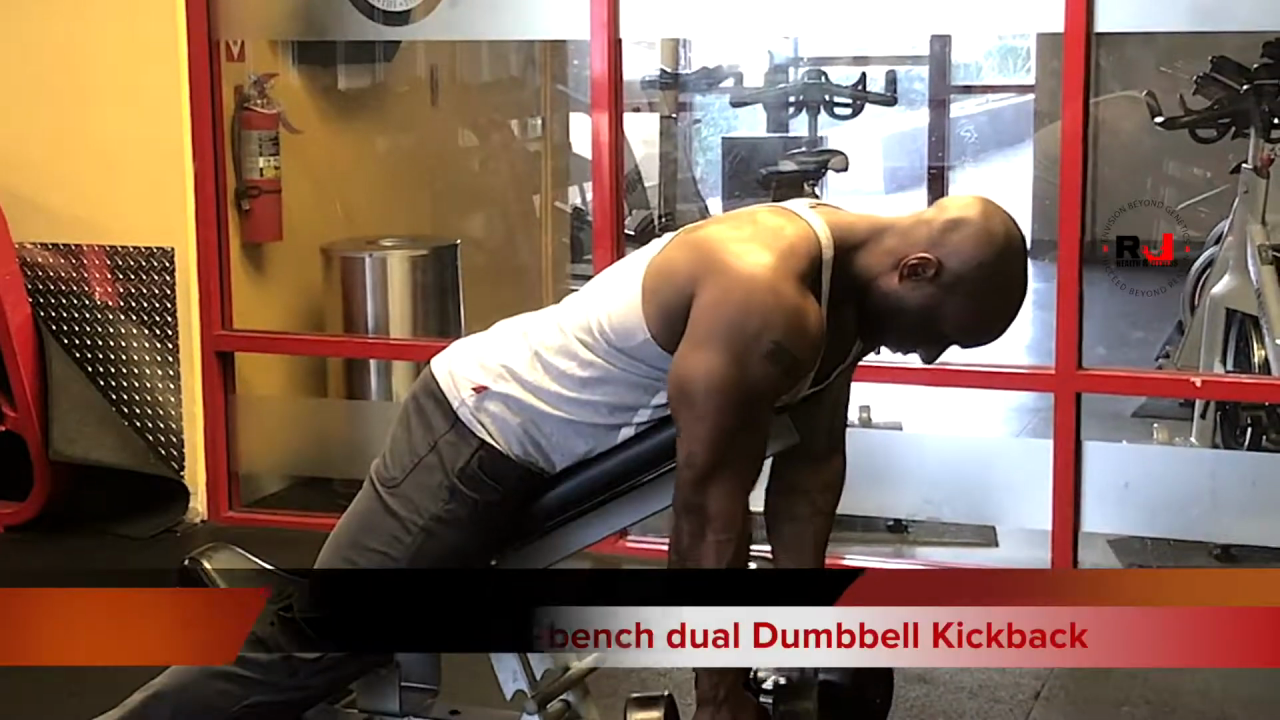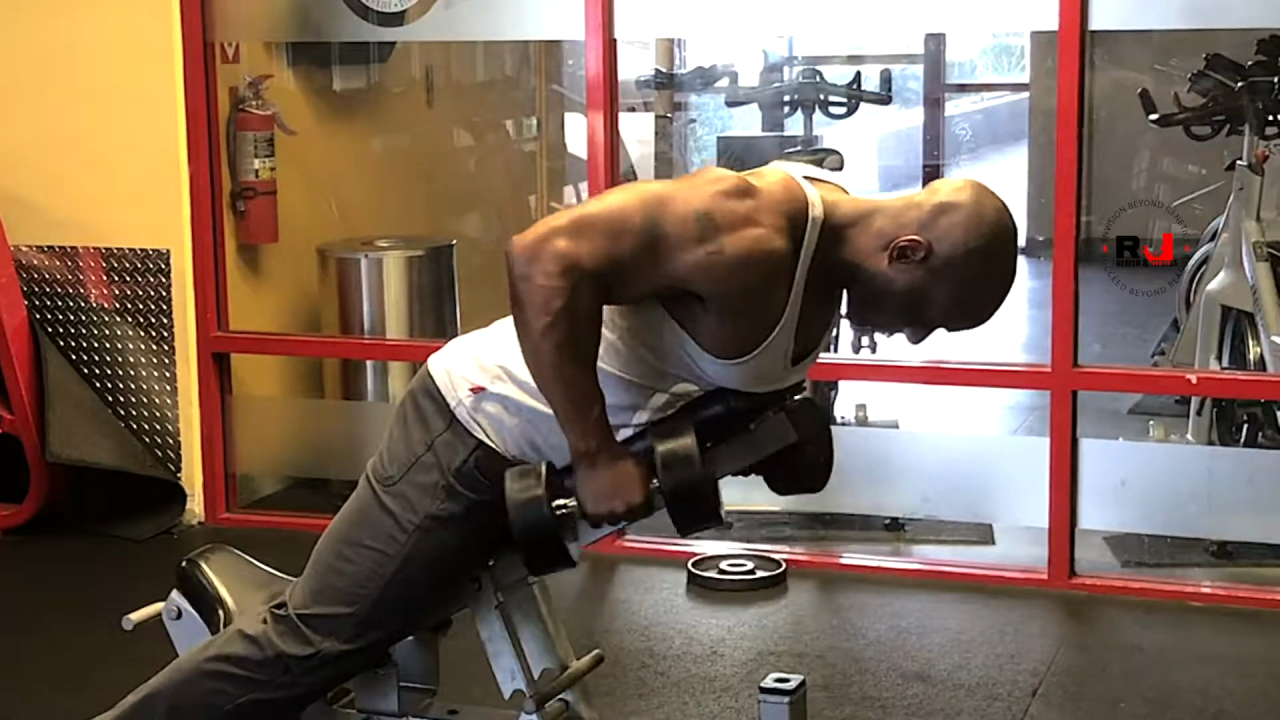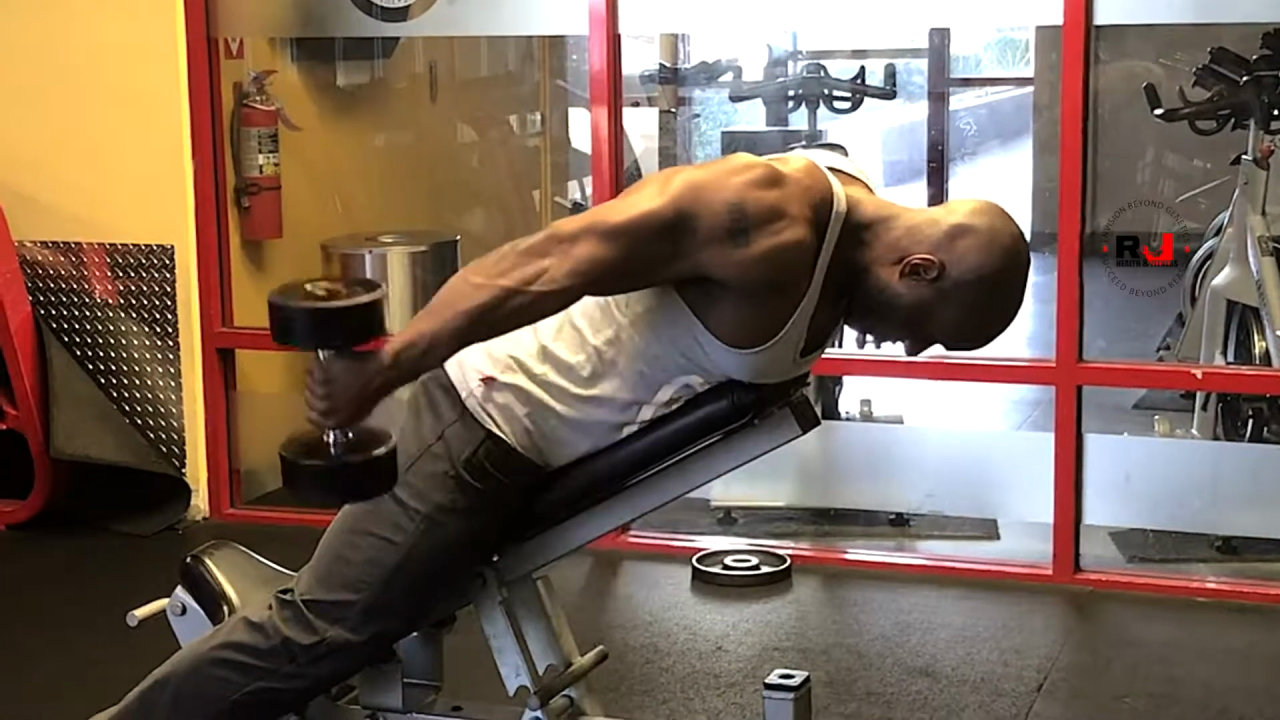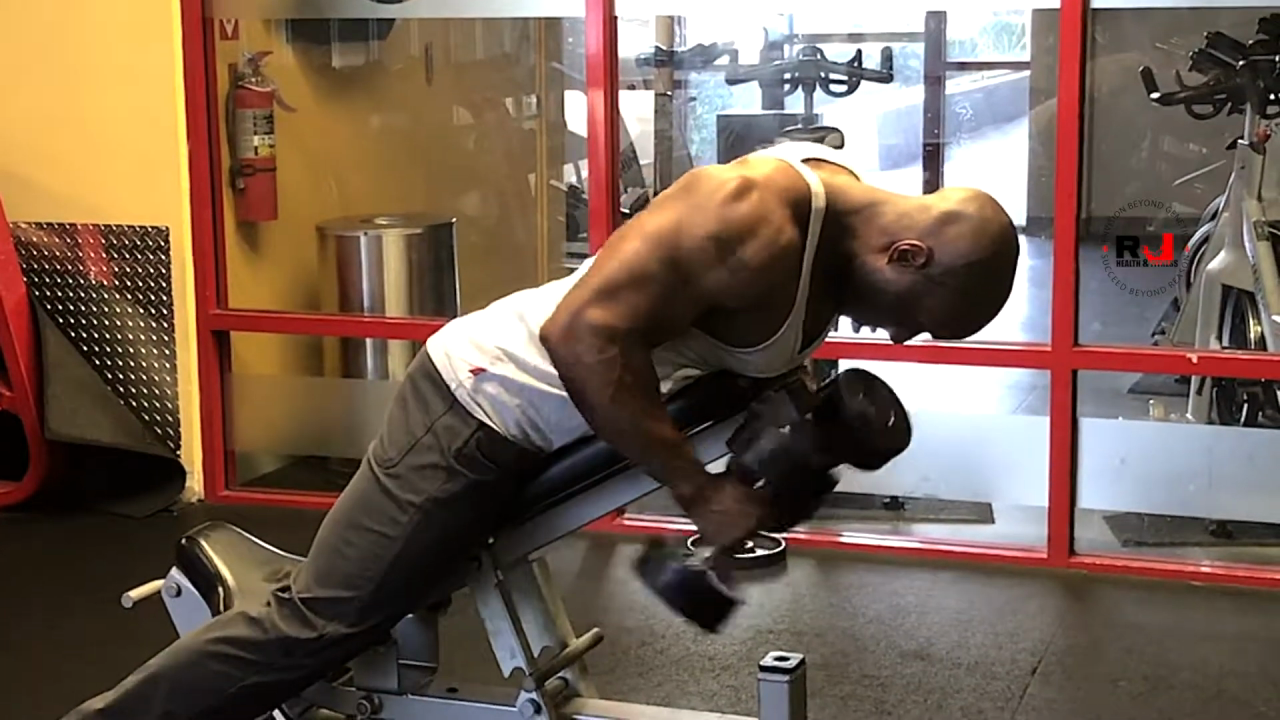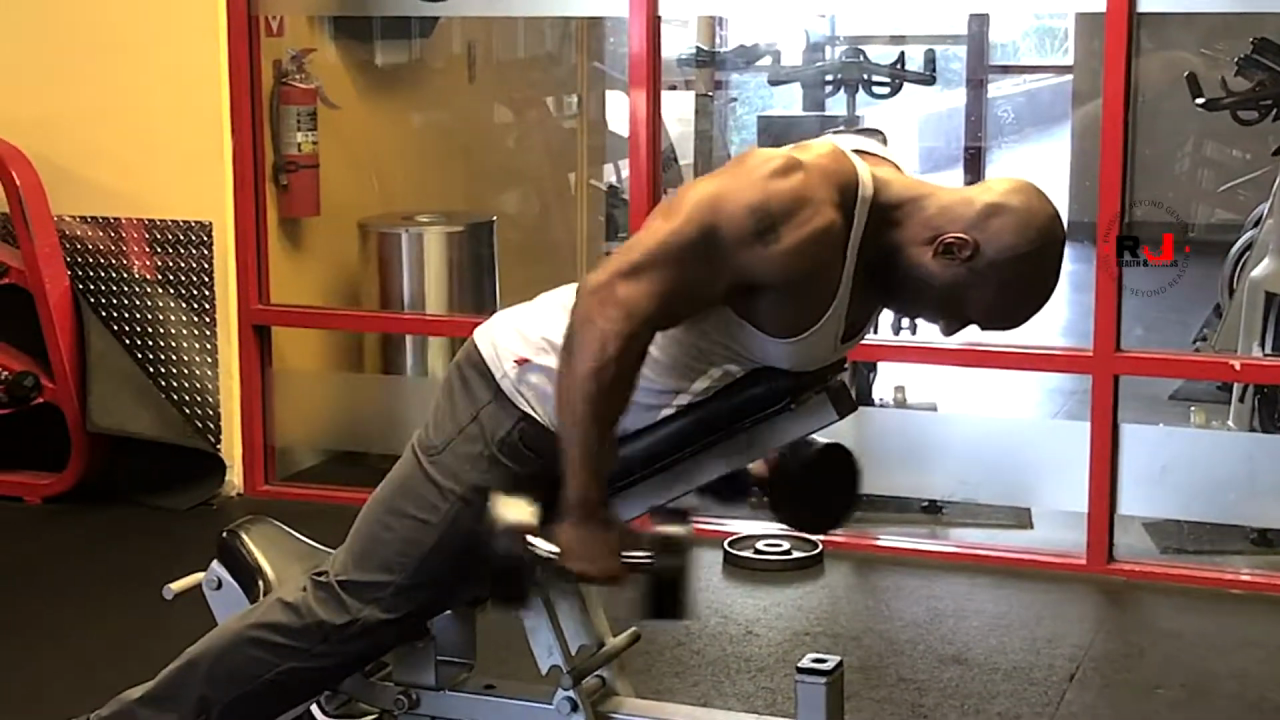
dt=1s
person 1, frame 1
left shoulder: (848, 286)
right shoulder: (767, 295)
left elbow: (809, 454)
right elbow: (707, 506)
left hip: (541, 440)
right hip: (484, 426)
right knee: (317, 643)
person 1, frame 2
left shoulder: (834, 238)
right shoulder: (749, 229)
right elbow: (546, 257)
right wrist: (597, 454)
left hip: (535, 444)
right hip: (485, 427)
right knee: (313, 638)
person 1, frame 3
left shoulder: (850, 234)
right shoulder: (775, 217)
right elbow: (559, 257)
right wrist: (383, 369)
left hip: (556, 440)
right hip: (499, 418)
left knee: (371, 618)
right knee: (318, 629)
person 1, frame 4
left shoulder: (842, 219)
right shoulder: (758, 221)
right elbow: (584, 333)
right wrist: (701, 494)
left hip: (534, 426)
right hip: (487, 407)
right knee: (319, 621)
person 1, frame 5
left shoulder: (887, 216)
right shoulder: (800, 206)
right elbow: (611, 305)
right wrist: (585, 510)
left hip: (576, 413)
right hip: (534, 396)
left knee: (394, 601)
right knee: (354, 608)
